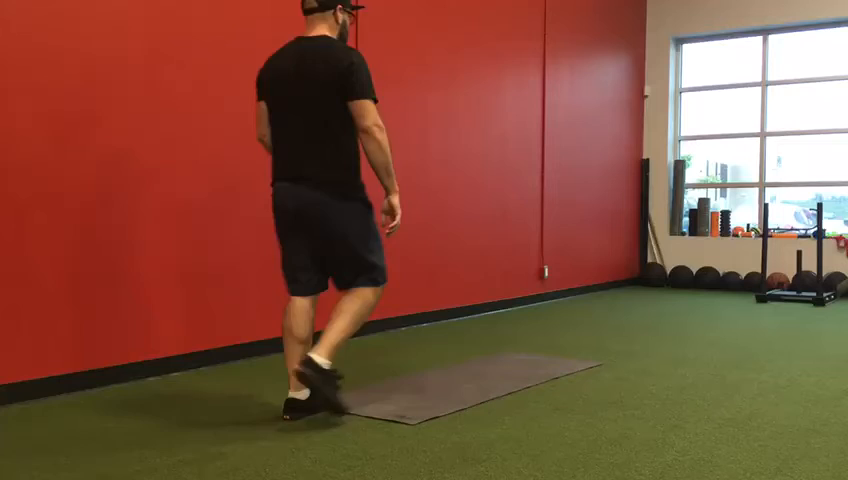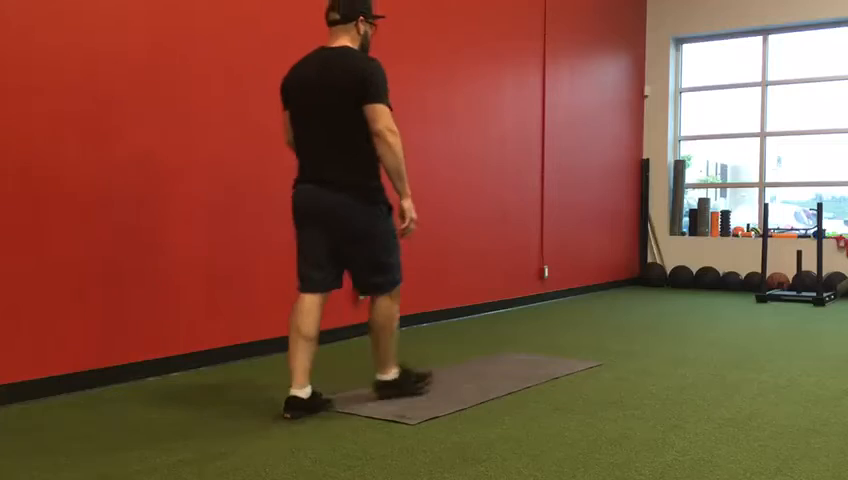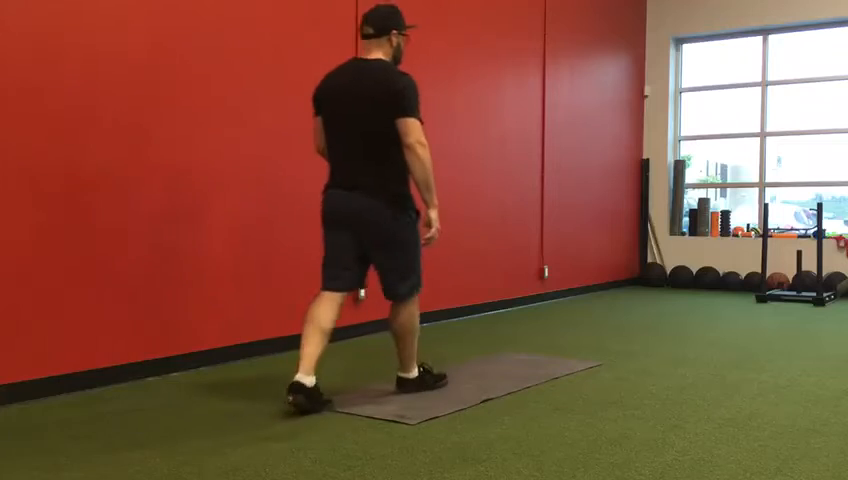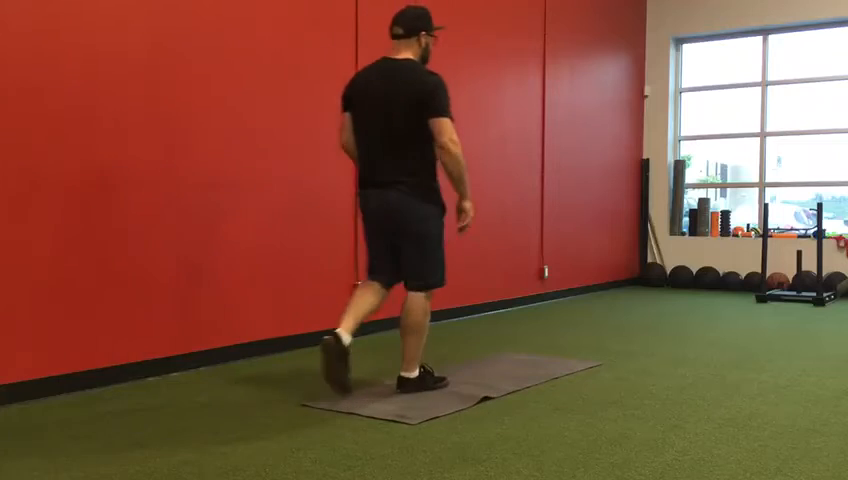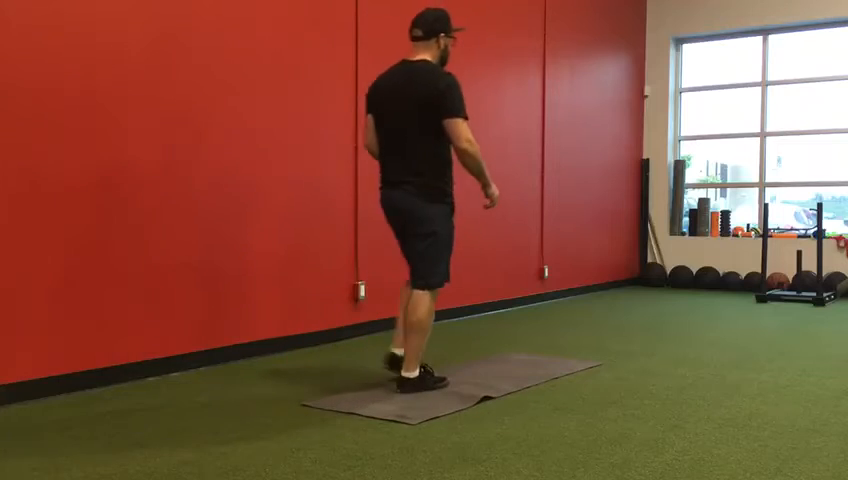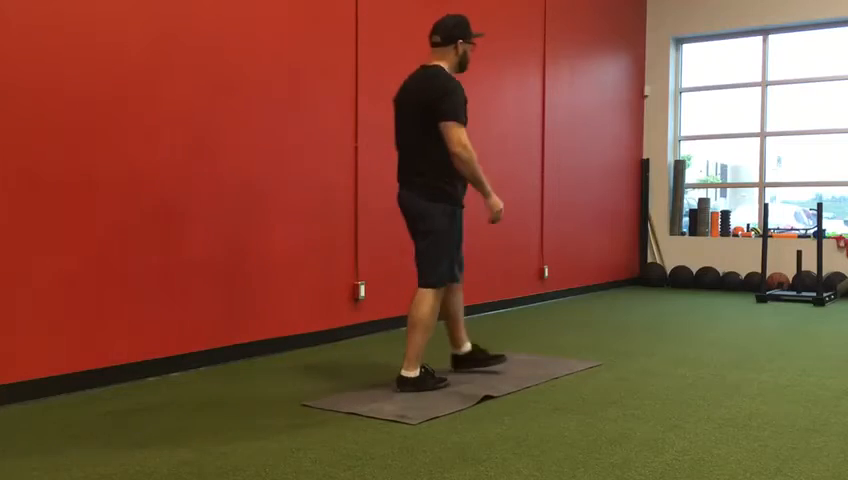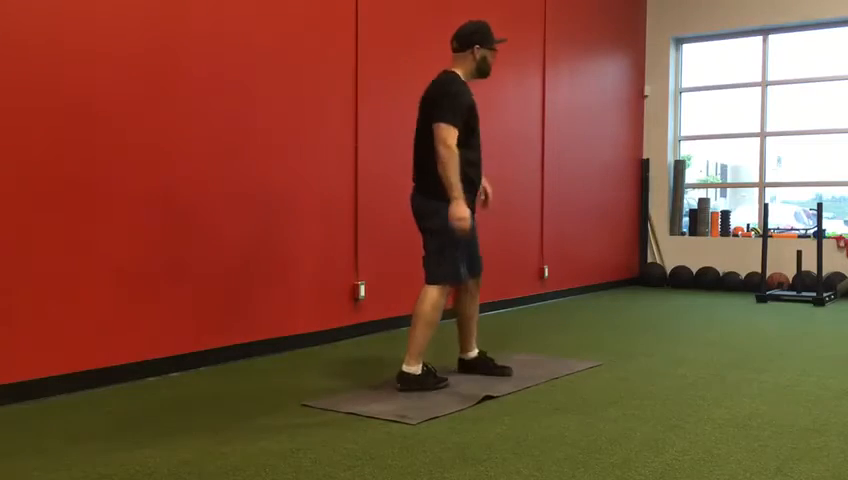
dt=0.2s
person 1, frame 1
left shoulder: (273, 65)
right shoulder: (347, 60)
left elbow: (265, 134)
right elbow: (370, 129)
right wrist: (392, 191)
left hip: (288, 192)
right hip: (337, 194)
left knee: (301, 291)
right knee: (369, 281)
left ankle: (298, 394)
right ankle: (319, 360)
person 1, frame 2
left shoulder: (297, 73)
right shoulder: (365, 69)
left elbow: (292, 137)
right elbow: (384, 132)
right wrist: (405, 194)
left hip: (309, 193)
right hip: (358, 197)
left knee: (312, 291)
right knee: (384, 287)
left ankle: (299, 392)
right ankle: (388, 375)
person 1, frame 3
left shoulder: (330, 83)
right shoulder: (398, 82)
left elbow: (322, 144)
right elbow: (415, 145)
right wrist: (431, 205)
left hip: (339, 198)
right hip: (386, 204)
left knee: (334, 290)
right knee: (403, 293)
left ankle: (303, 380)
right ankle: (411, 373)
person 1, frame 4
left shoulder: (359, 81)
right shoulder: (427, 82)
left elbow: (346, 141)
right elbow: (447, 144)
right wrist: (464, 197)
left hip: (373, 195)
right hip: (416, 199)
left knee: (380, 279)
right knee: (420, 287)
left ankle: (339, 338)
right ankle: (412, 373)
person 1, frame 5
left shoulder: (382, 82)
right shoulder: (441, 82)
left elbow: (371, 142)
right elbow: (463, 143)
right wrist: (487, 183)
left hip: (394, 192)
right hip: (428, 197)
left knee: (423, 276)
right knee: (428, 283)
left ankle: (399, 352)
right ankle: (411, 372)
person 1, frame 6
left shoulder: (413, 84)
right shoulder: (447, 87)
left elbow: (418, 144)
right elbow: (459, 148)
right wrist: (489, 194)
left hip: (418, 193)
right hip: (435, 200)
left knee: (451, 275)
right knee: (434, 283)
left ankle: (463, 350)
right ankle: (411, 372)
person 1, frame 7
left shoulder: (452, 88)
right shoulder: (452, 90)
right elbow: (445, 146)
left wrist: (478, 178)
right wrist: (458, 201)
left hip: (450, 200)
right hip: (440, 203)
left knee: (470, 278)
right knee: (441, 282)
left ankle: (470, 355)
right ankle: (412, 369)
